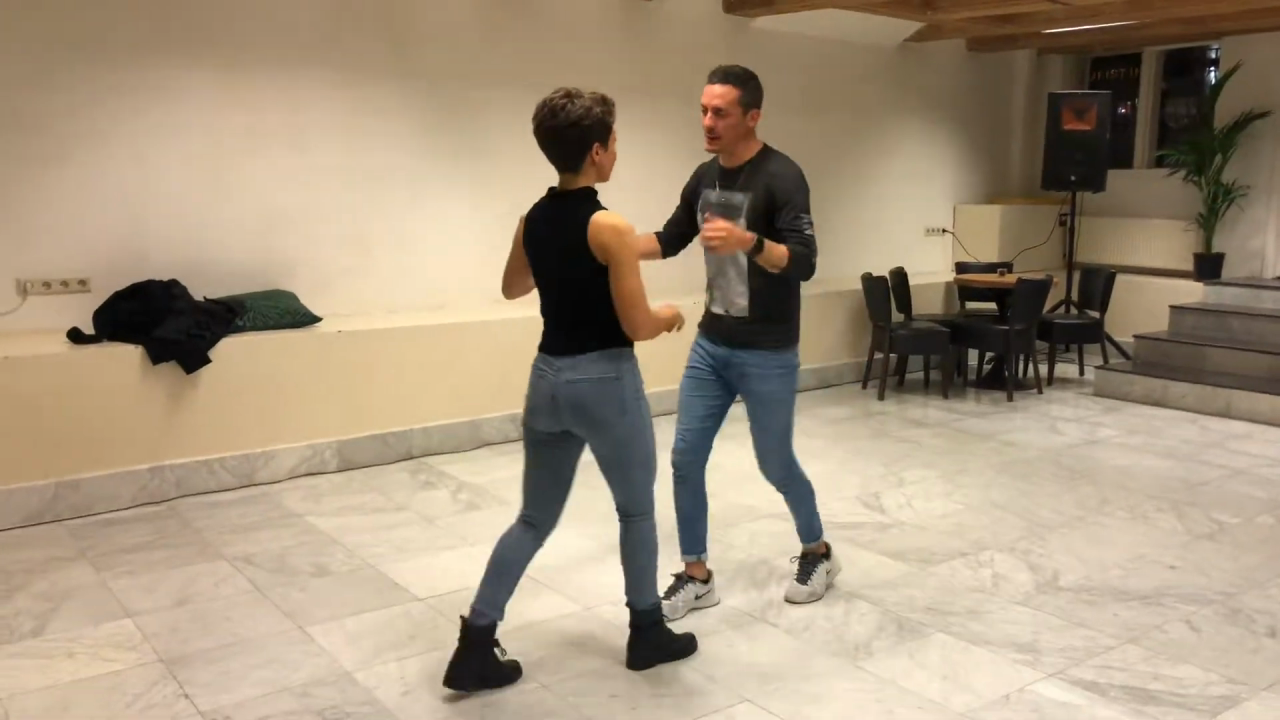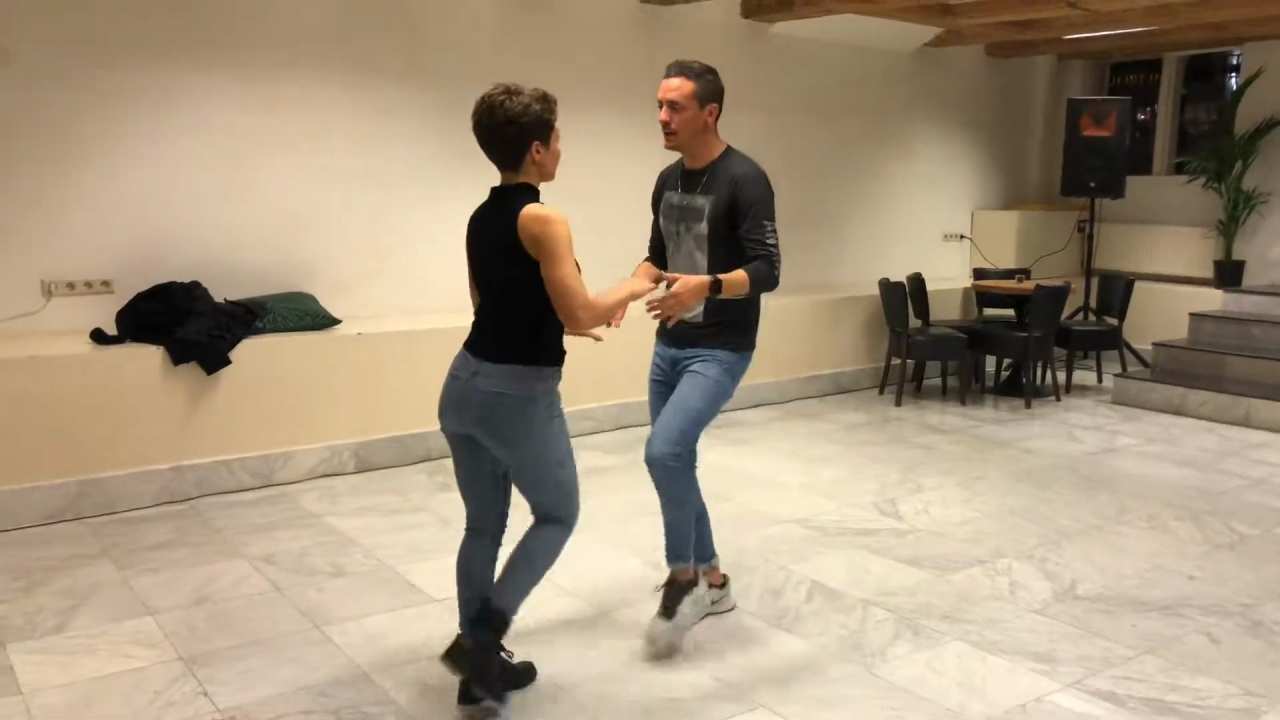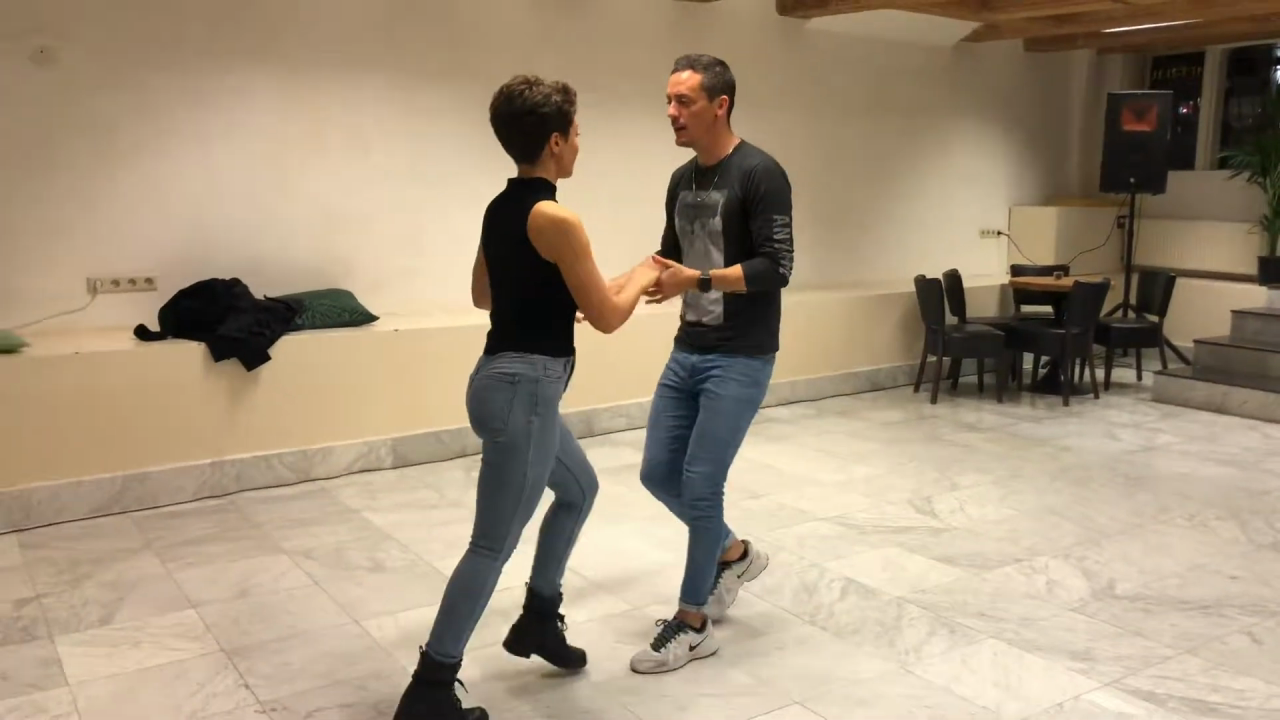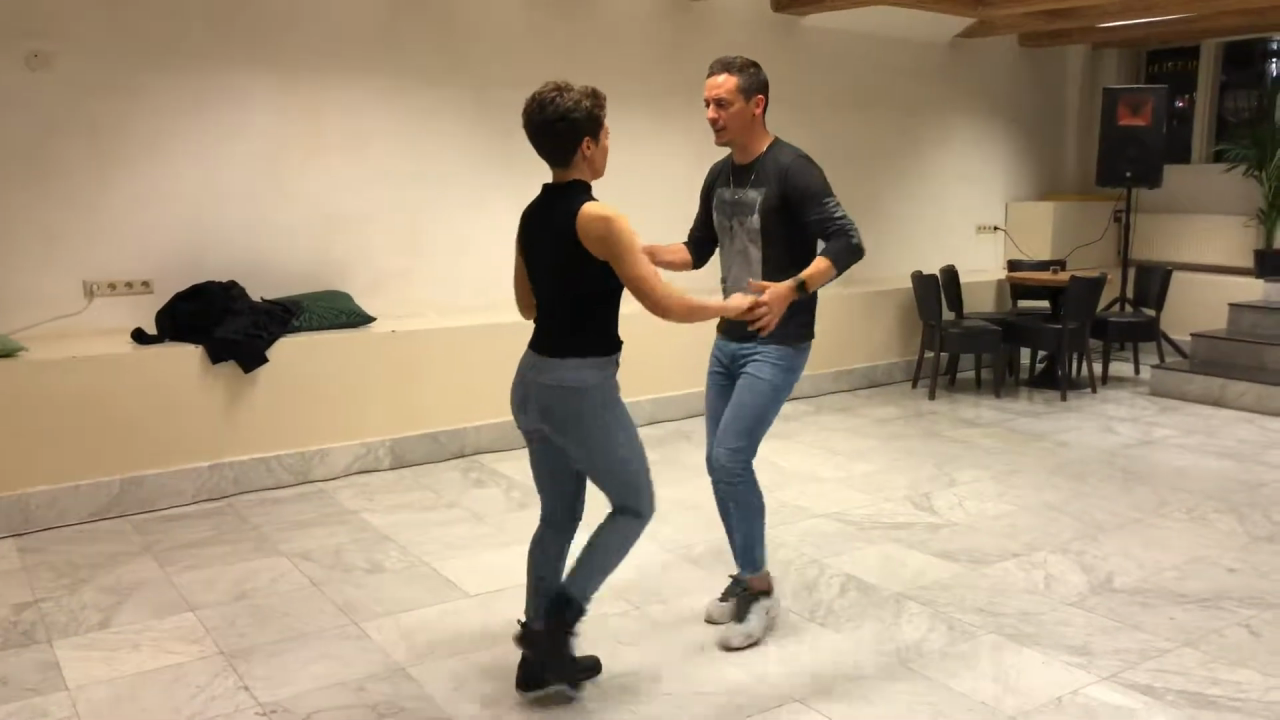
dt=0.4s
person 1, frame 1
left shoulder: (532, 221)
right shoulder: (610, 227)
left elbow: (512, 288)
right elbow: (636, 326)
right wrist: (669, 315)
left hip: (547, 378)
right hip: (603, 381)
left knee: (536, 515)
right knee: (636, 509)
left ankle: (474, 647)
right ankle: (648, 633)
person 1, frame 2
left shoulder: (480, 220)
right shoulder: (541, 220)
right elbow: (580, 316)
left wrist: (554, 311)
right wrist: (630, 290)
left hip: (464, 383)
right hip: (519, 393)
left knee: (483, 526)
right knee: (557, 516)
left ankle: (483, 658)
right ankle: (479, 638)
person 1, frame 3
left shoulder: (500, 209)
right shoulder: (555, 218)
right elbow: (607, 318)
right wrist: (640, 277)
left hip: (504, 378)
right hip: (523, 389)
left knee: (579, 490)
right knee: (494, 542)
left ankle: (540, 619)
person 1, frame 4
left shoulder: (532, 217)
right shoulder: (595, 218)
right elbow: (665, 303)
right wrist: (732, 305)
left hip: (534, 380)
right hip: (581, 386)
left knee: (558, 517)
right knee: (634, 505)
left ankle: (544, 647)
right ankle: (557, 620)
person 2, frame 1
left shoulder: (781, 176)
right shoulder: (704, 177)
left elbow: (804, 264)
right elbow: (671, 239)
left wrist: (748, 242)
left hip: (767, 352)
right hip: (710, 345)
left knee: (776, 465)
right knee: (685, 459)
left ankle: (817, 554)
right ankle: (696, 575)
person 2, frame 2
left shoulder: (744, 180)
right shoulder: (667, 181)
left elbow: (767, 272)
left wrist: (706, 285)
left hip: (719, 351)
right hip: (669, 347)
left knee: (664, 453)
right knee: (672, 465)
left ankle: (683, 577)
right ankle: (712, 582)
person 2, frame 3
left shoulder: (760, 174)
right shoulder: (681, 181)
left elbow: (777, 269)
left wrist: (697, 280)
left hip: (741, 359)
right hip: (687, 351)
left knee: (701, 485)
right knee: (657, 474)
left ankle: (692, 621)
right ankle: (732, 552)
person 2, frame 4
left shoulder: (793, 170)
right shoulder: (718, 177)
left elbow: (847, 244)
right elbow: (699, 250)
left wrist: (793, 289)
right wrist: (647, 252)
left hip: (778, 344)
right hip: (729, 341)
left knee: (730, 459)
right knee: (719, 465)
left ankle: (756, 587)
right ankle: (748, 576)
